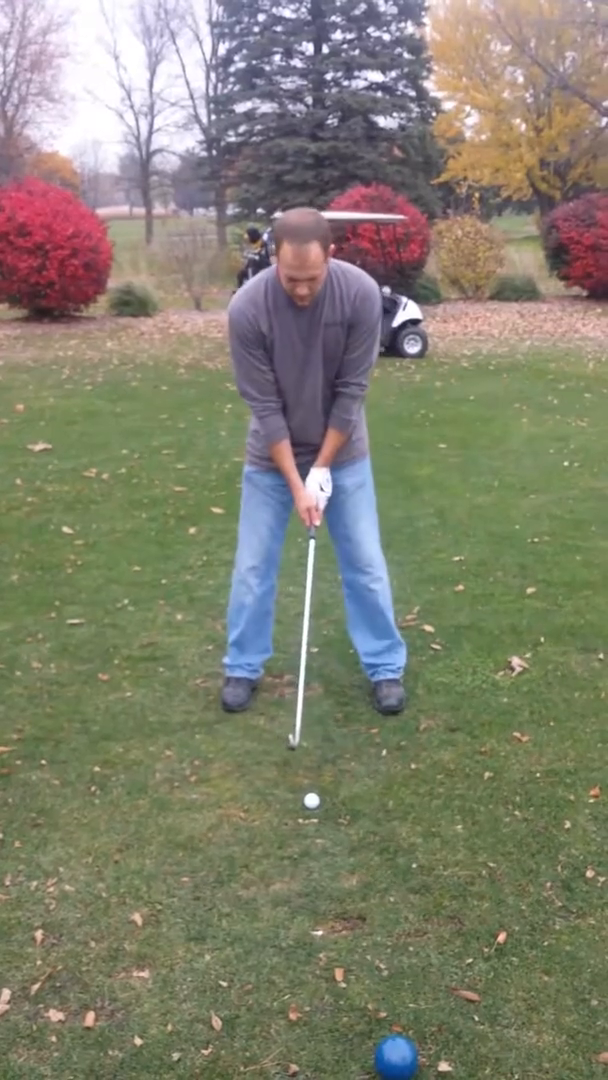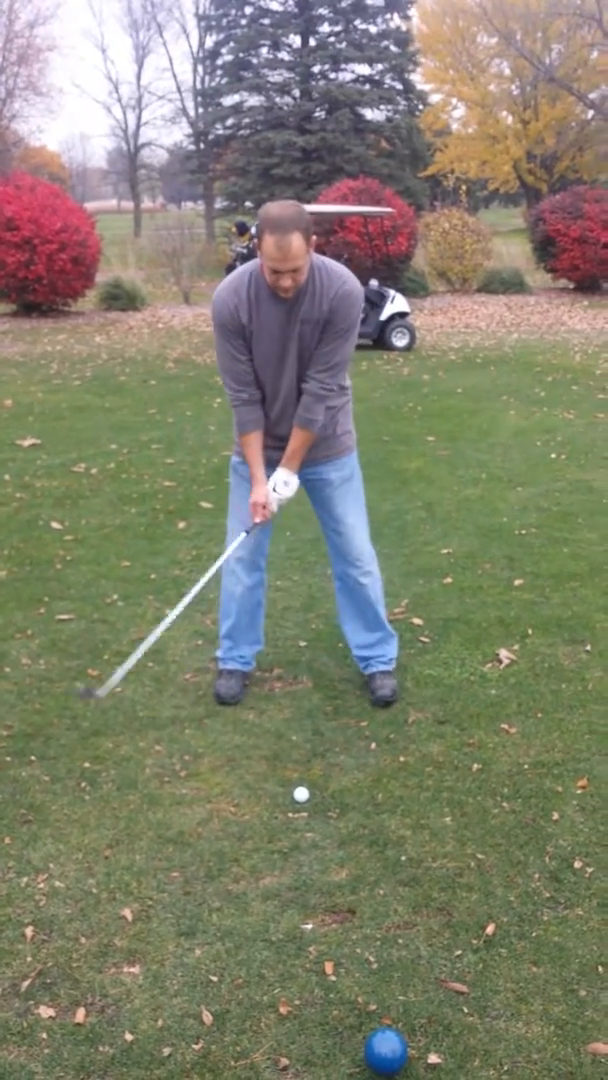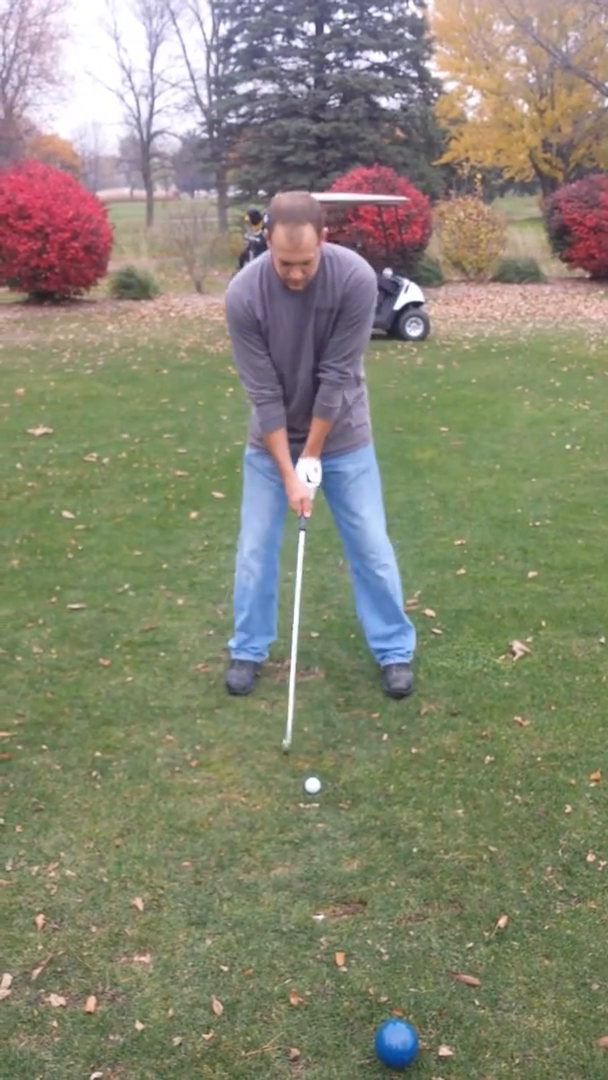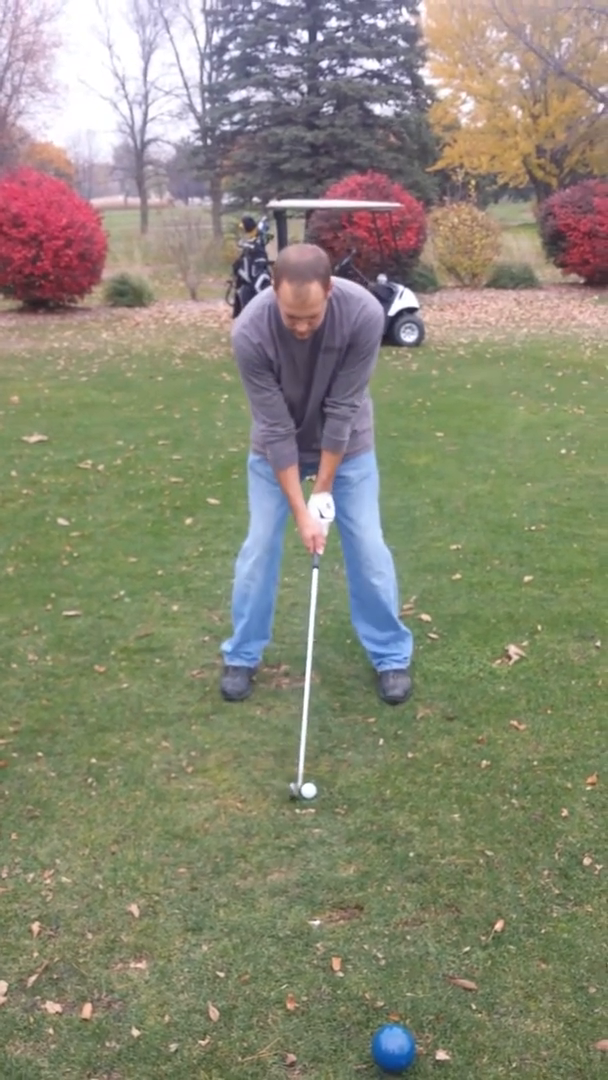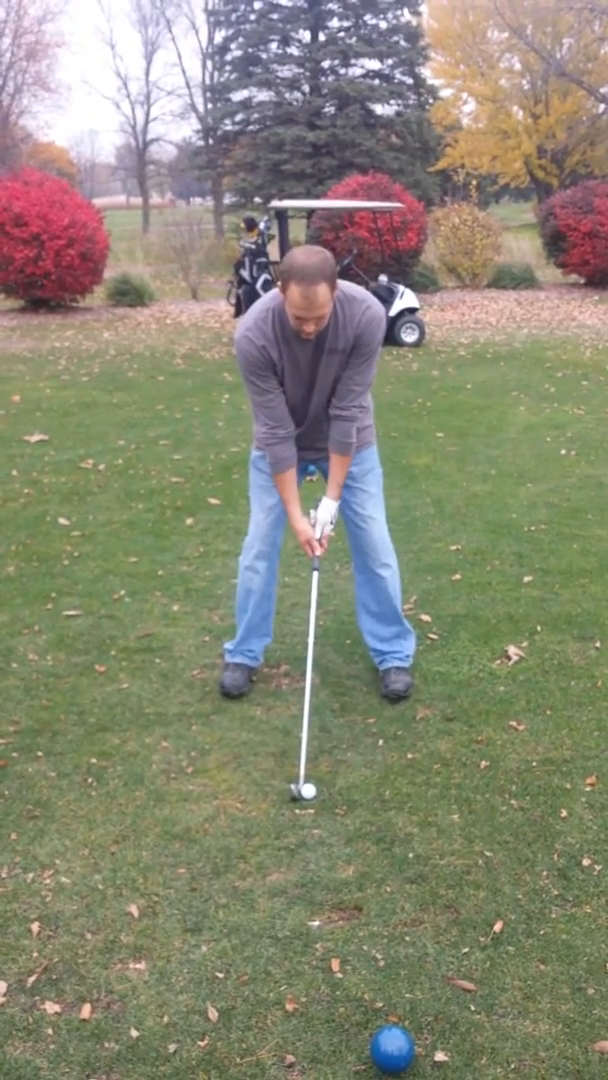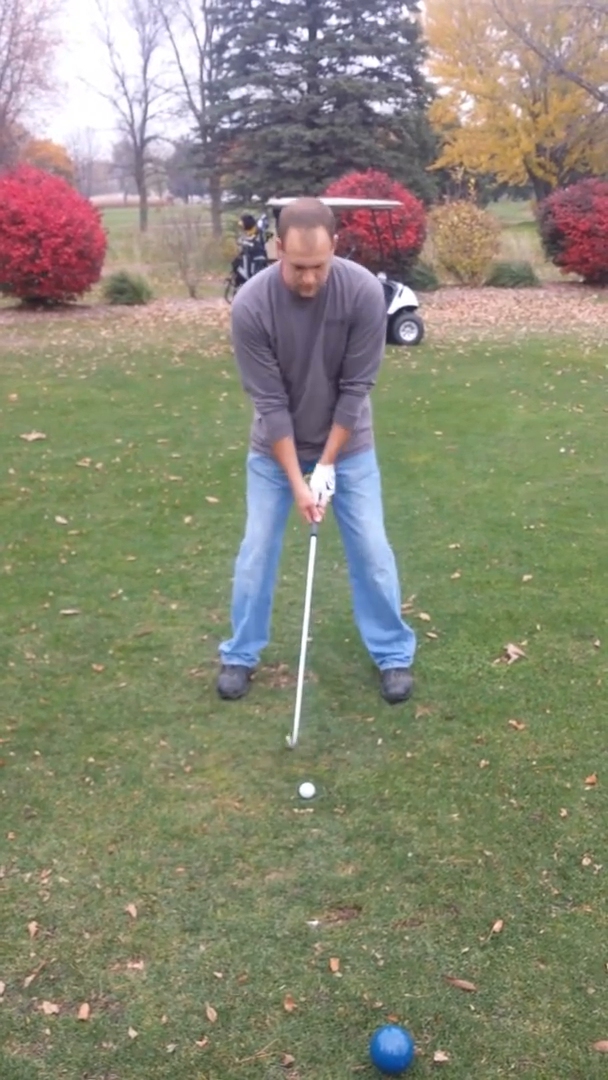
dt=0.7s
person 1, frame 1
left shoulder: (362, 294)
right shoulder: (246, 308)
left elbow: (351, 390)
right elbow: (263, 404)
left wrist: (322, 467)
right wrist: (295, 484)
left hip: (342, 450)
right hip: (271, 454)
left knee: (364, 562)
right knee: (254, 564)
left ankle: (385, 666)
right ankle: (243, 667)
person 1, frame 2
left shoulder: (343, 291)
right shoulder: (230, 299)
left elbow: (322, 389)
right elbow: (242, 397)
left wrist: (291, 469)
right wrist: (258, 478)
left hip: (326, 444)
right hip: (257, 444)
left knee: (354, 552)
right knee: (244, 553)
left ankle: (377, 658)
right ankle: (235, 658)
person 1, frame 3
left shoulder: (357, 279)
right shoulder: (242, 295)
left elbow: (337, 377)
right elbow: (263, 393)
left wrist: (312, 455)
right wrist: (289, 474)
left hip: (343, 434)
right hip: (272, 438)
left knee: (369, 543)
right knee: (256, 544)
left ankle: (394, 650)
right ankle: (248, 649)
person 1, frame 4
left shoulder: (364, 313)
right shoulder: (249, 331)
left elbow: (342, 408)
right elbow: (276, 427)
left wrist: (324, 490)
right wrist: (300, 511)
left hip: (345, 443)
right hip: (276, 448)
left knee: (367, 546)
right knee: (261, 544)
left ankle: (391, 655)
right ankle: (241, 655)
person 1, frame 5
left shoulder: (367, 315)
right shoulder: (253, 334)
left elbow: (347, 411)
right elbow: (275, 430)
left wrist: (333, 498)
right wrist: (294, 515)
left hip: (348, 441)
right hip: (278, 445)
left knee: (374, 542)
right knee: (260, 542)
left ankle: (394, 655)
right ankle: (243, 653)
person 1, frame 6
left shoulder: (364, 291)
right shoulder: (250, 305)
left elbow: (357, 386)
right elbow: (268, 401)
left wrist: (328, 463)
right wrist: (296, 481)
left hip: (347, 442)
right hip: (276, 445)
left knee: (370, 548)
right knee: (258, 548)
left ankle: (393, 654)
right ankle: (240, 654)
